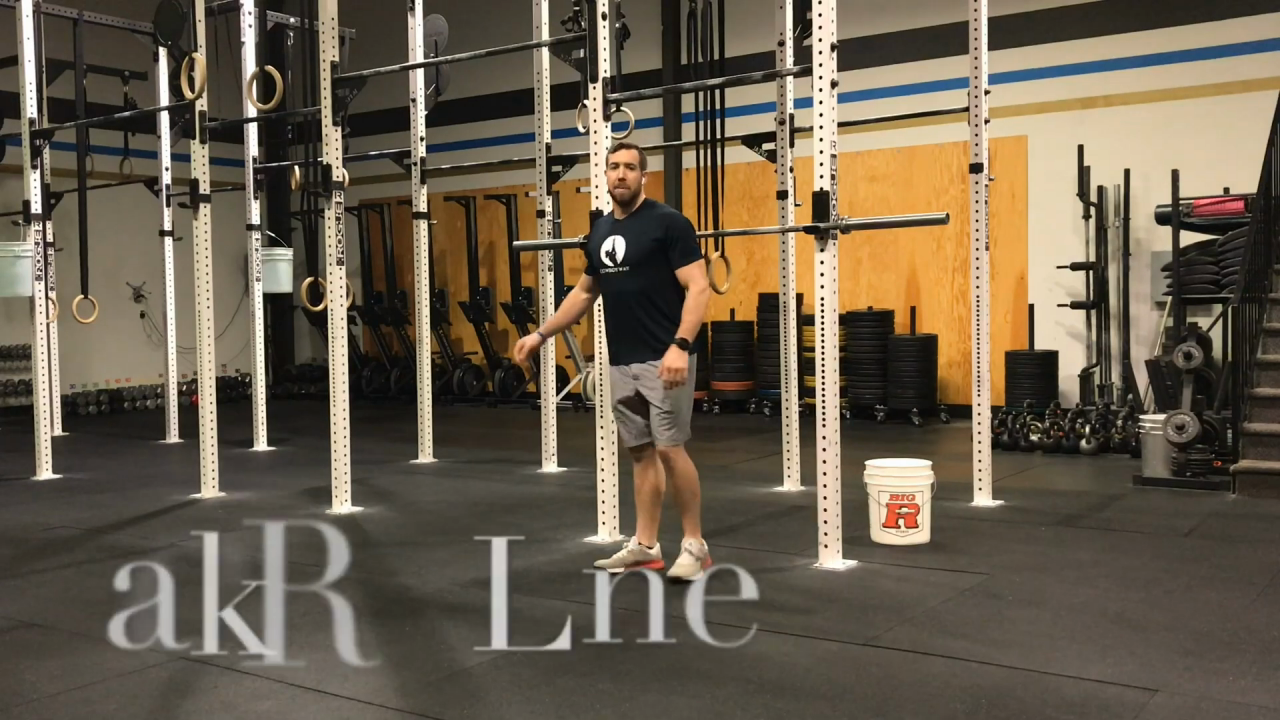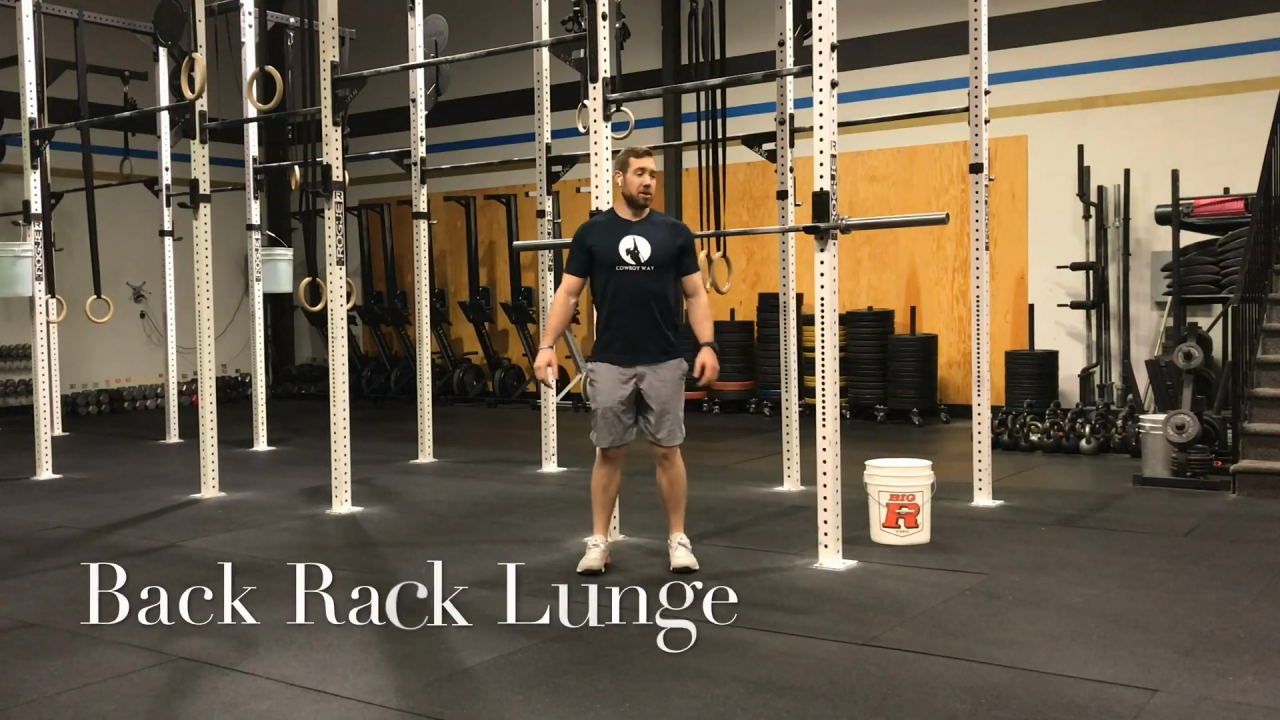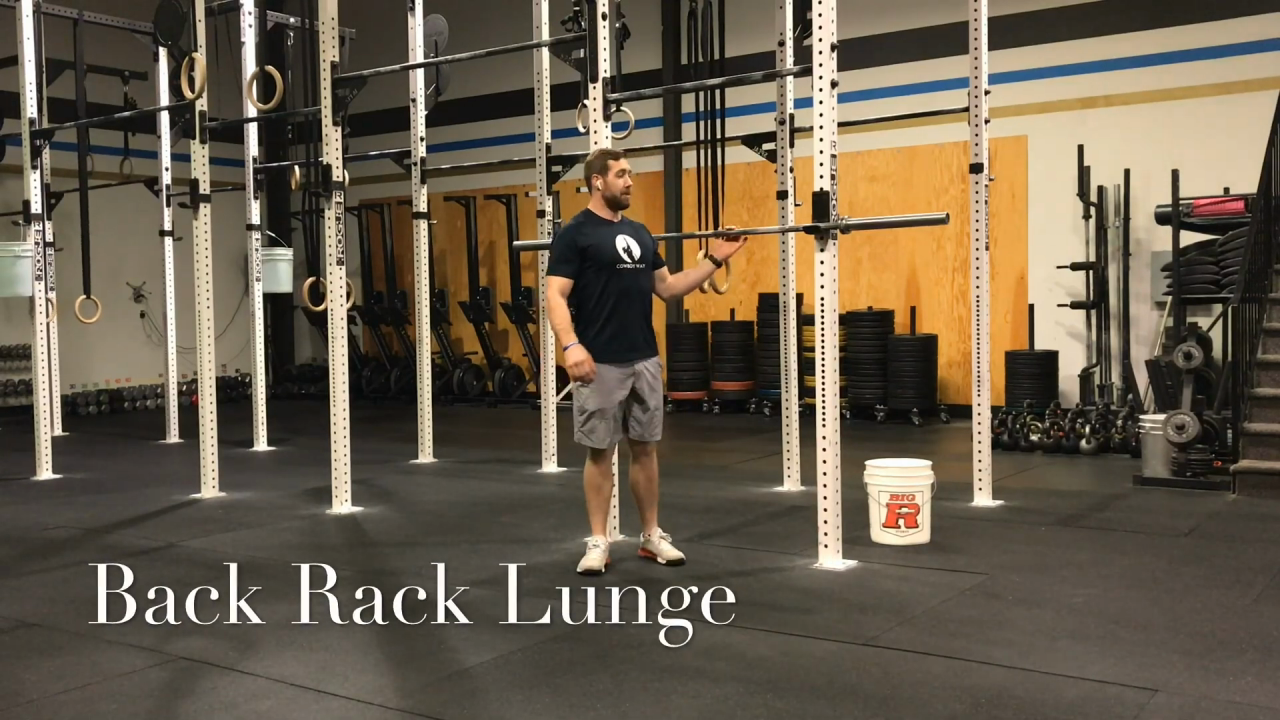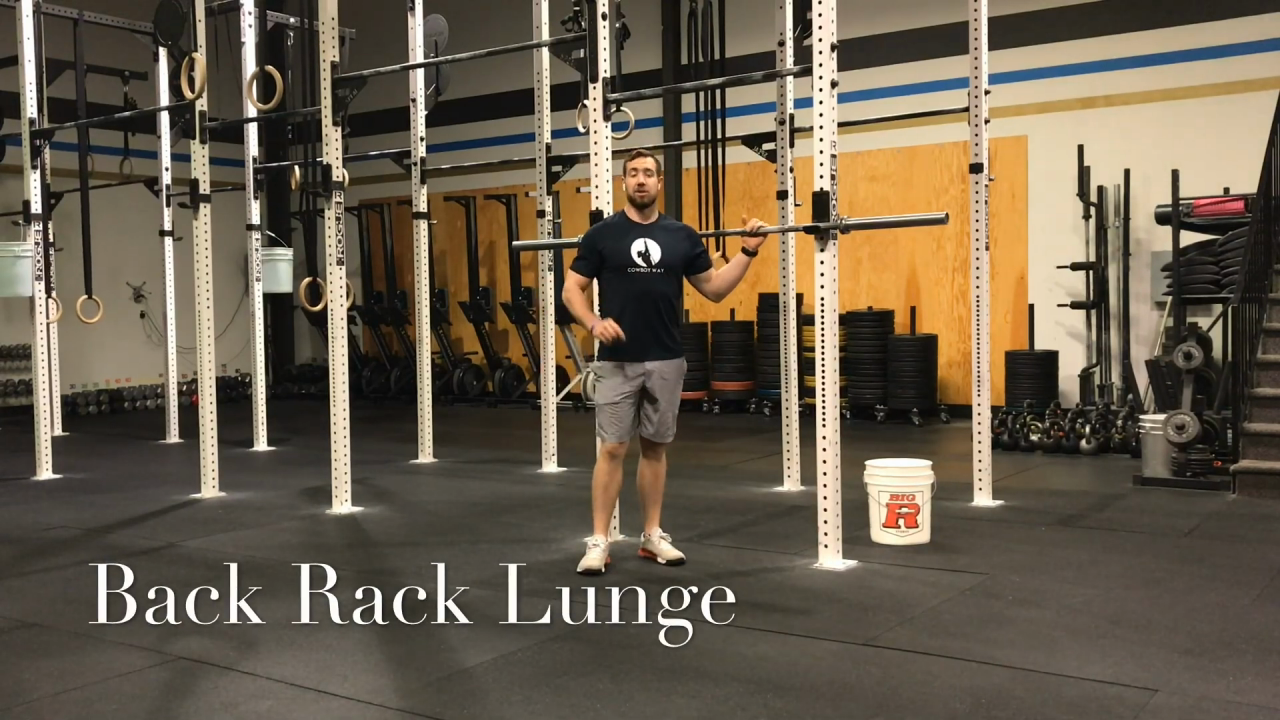
dt=1s
person 1, frame 1
left shoulder: (668, 223)
right shoulder: (601, 230)
left elbow: (698, 289)
right elbow: (584, 292)
left wrist: (681, 345)
right wrist: (541, 334)
left hip: (661, 357)
right hip: (622, 361)
left knee: (669, 450)
right knee: (641, 452)
left ankle: (694, 543)
right ankle: (645, 545)
person 1, frame 2
left shoulder: (674, 232)
right shoulder: (592, 233)
left elbow: (695, 294)
right elbow: (568, 293)
left wrist: (707, 345)
right wrist: (547, 345)
left hip: (664, 363)
right hip: (609, 363)
left knee: (667, 450)
right knee: (609, 452)
left ankle: (678, 539)
right ankle: (599, 540)
person 1, frame 3
left shoulder: (639, 232)
right shoulder: (575, 234)
left elbow: (667, 288)
right elbow: (556, 296)
left wrist: (714, 259)
right wrist: (571, 345)
left hip: (645, 359)
right hip: (601, 363)
left knee: (645, 449)
right knee: (600, 451)
left ankle: (652, 535)
right ankle: (598, 541)
person 1, frame 4
left shoulder: (682, 235)
right shoulder: (602, 234)
left elbow: (714, 289)
right elbow: (571, 289)
left wrist: (747, 251)
right wrist: (593, 322)
left hip: (667, 360)
right hip: (617, 360)
left knee: (655, 447)
right knee: (612, 448)
left ankle: (652, 535)
right ankle: (598, 540)
